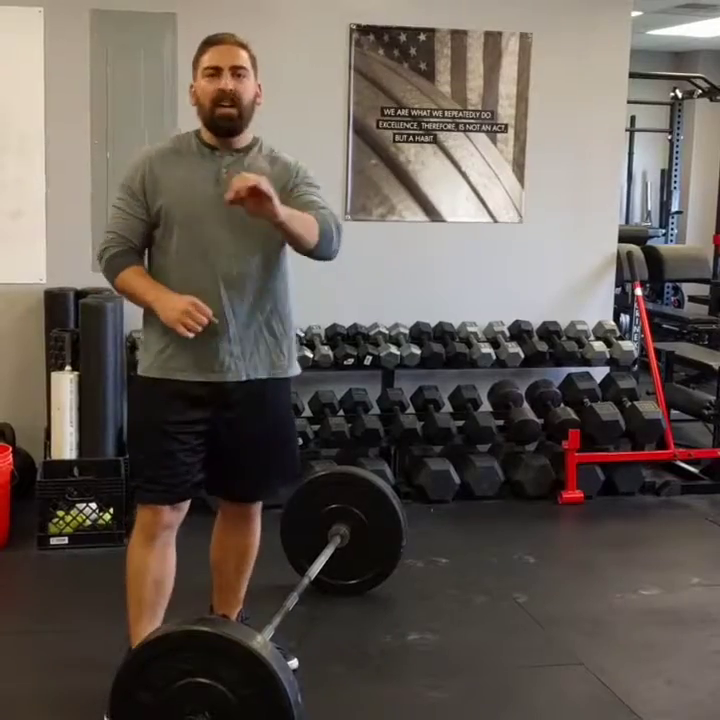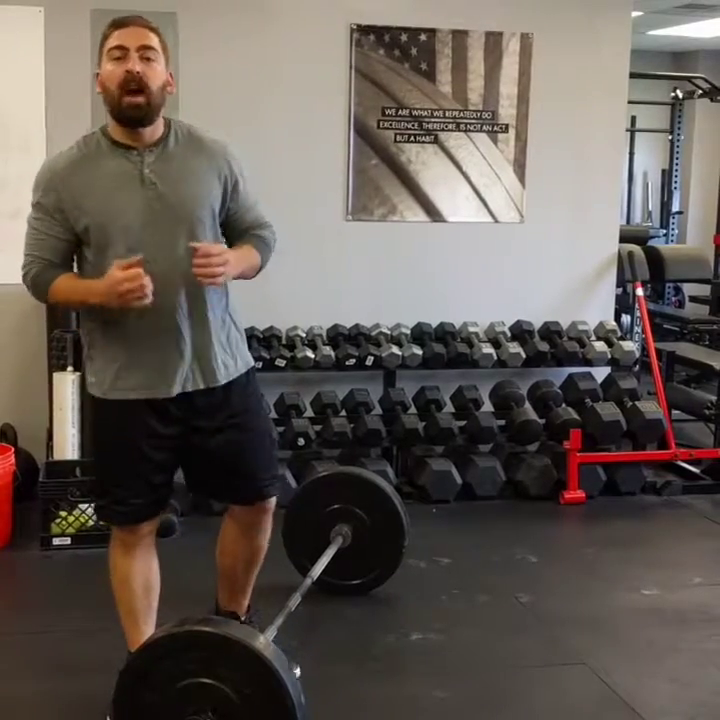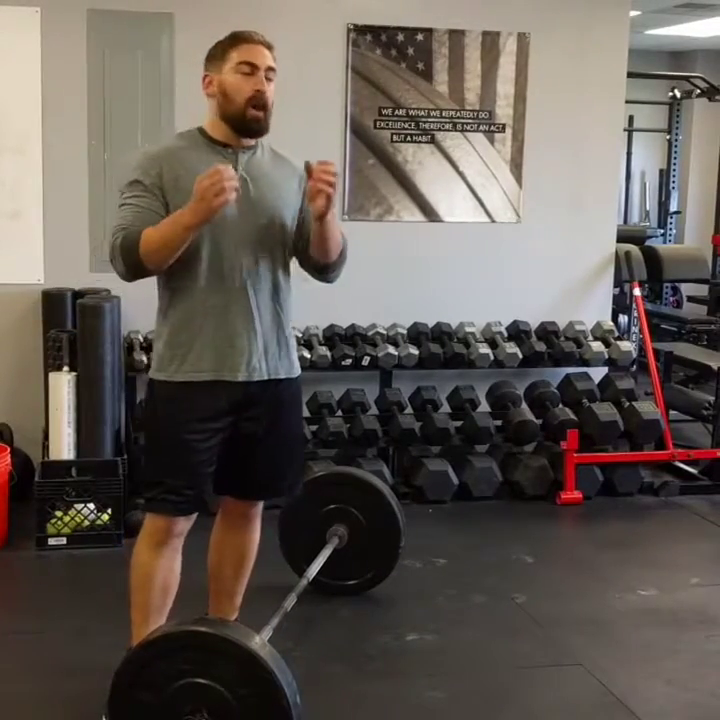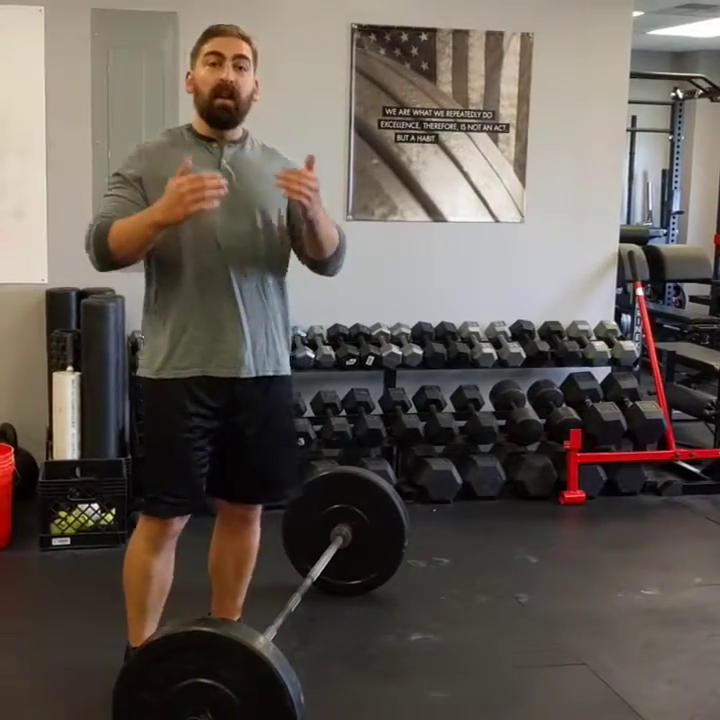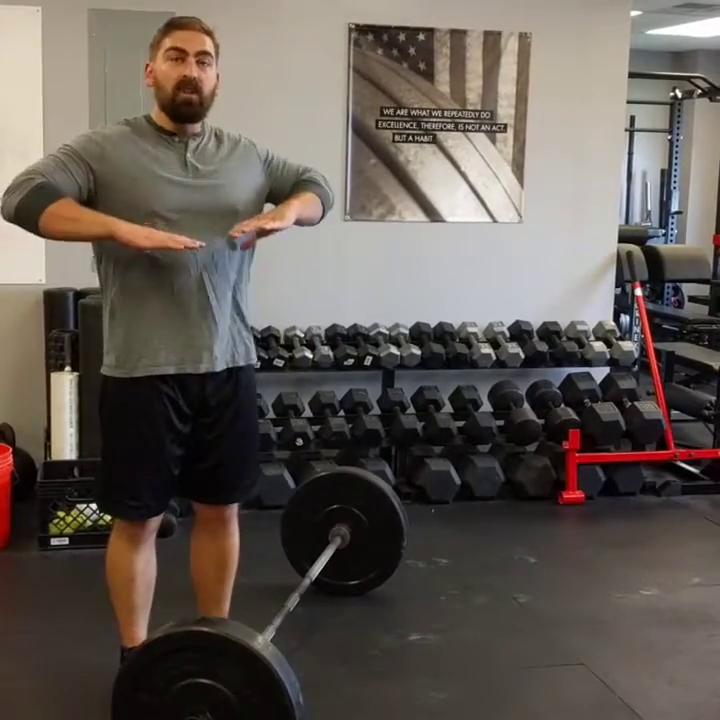
dt=1s
person 1, frame 1
left shoulder: (284, 172)
right shoulder: (153, 166)
left elbow: (326, 240)
right elbow: (115, 252)
left wrist: (276, 210)
right wrist: (161, 300)
left hip: (259, 371)
right hip: (172, 372)
left knee: (244, 504)
right knee: (158, 515)
left ankle: (227, 629)
person 1, frame 2
left shoulder: (212, 156)
right shoulder: (64, 174)
left elbow: (259, 233)
right elbow: (40, 273)
left wrist: (233, 263)
right wrist: (101, 291)
left hip: (222, 372)
right hip: (126, 388)
left knee: (256, 501)
right knee: (133, 528)
left ankle: (232, 621)
person 1, frame 3
left shoulder: (288, 172)
right shoulder: (162, 163)
left elbow: (328, 265)
right elbow: (127, 257)
left wrist: (323, 214)
right wrist: (195, 211)
left hip: (272, 372)
right hip: (189, 374)
left knee: (244, 506)
right knee: (169, 518)
person 1, frame 4
left shoulder: (280, 168)
right shoulder: (148, 160)
left elbow: (328, 260)
right elbow: (103, 249)
left wrist: (313, 210)
right wrist: (163, 212)
left hip: (263, 371)
right hip: (178, 372)
left knee: (243, 510)
right knee: (162, 520)
right ankle: (140, 653)
person 1, frame 5
left shoulder: (243, 153)
right shoulder: (106, 149)
left elbow: (316, 186)
left wrist: (286, 210)
right wrist: (120, 228)
left hip: (228, 367)
right hip: (143, 371)
left knee: (220, 511)
right knee: (137, 519)
right ankle: (135, 656)
